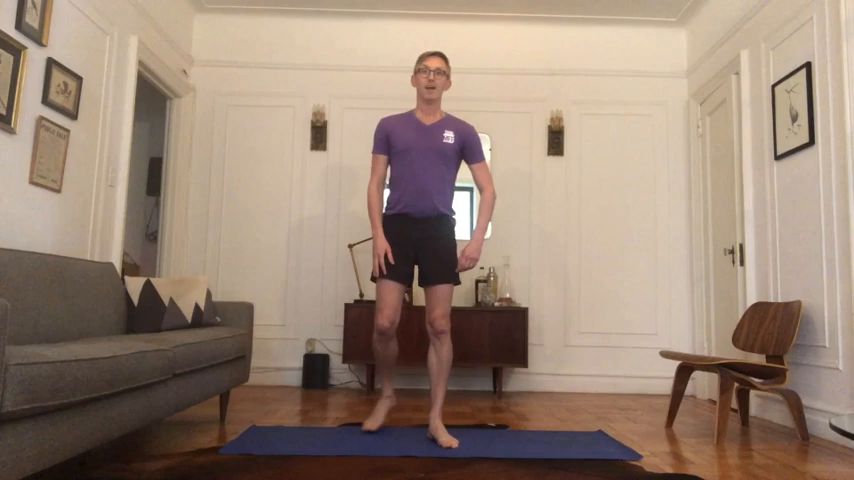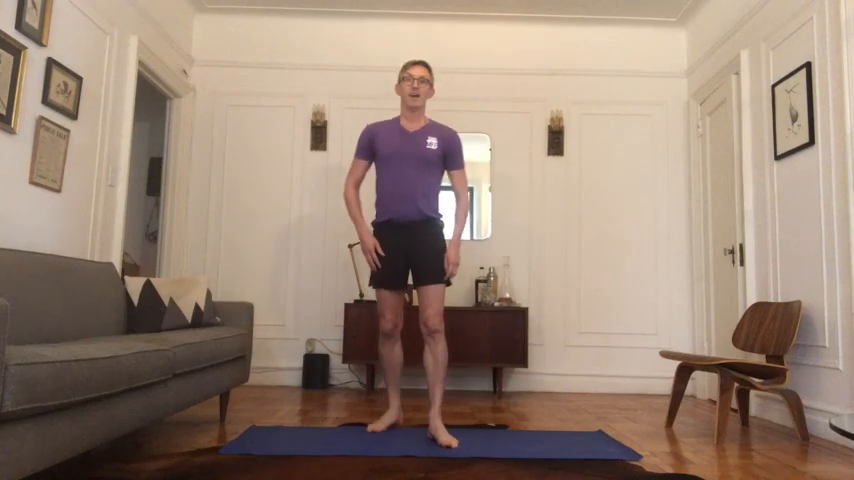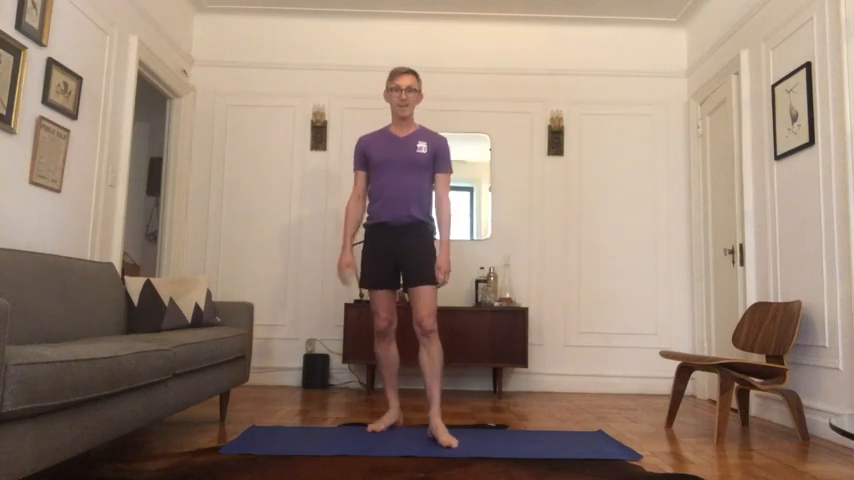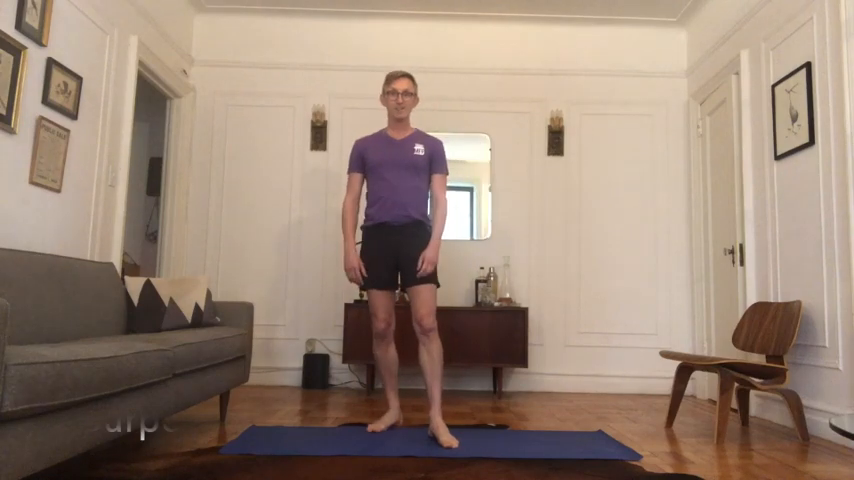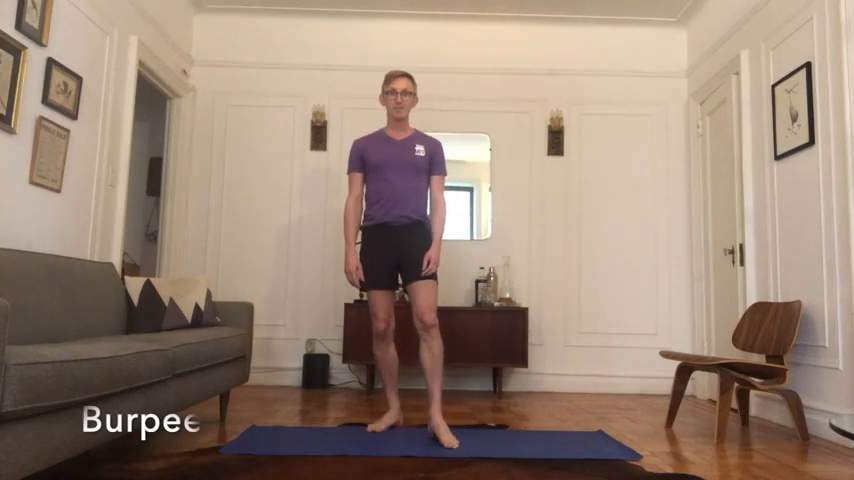
dt=0.3s
person 1, frame 1
left shoulder: (462, 131)
right shoulder: (389, 126)
left elbow: (487, 189)
right elbow: (375, 185)
left wrist: (478, 238)
right wrist: (378, 234)
left hip: (439, 230)
right hip: (396, 228)
left knee: (439, 326)
right knee: (384, 324)
left ankle: (436, 419)
right ankle: (386, 395)
person 1, frame 2
left shoulder: (446, 137)
right shoulder: (375, 133)
left elbow: (462, 193)
right elbow: (351, 186)
left wrist: (455, 243)
right wrist: (363, 232)
left hip: (428, 234)
right hip: (386, 235)
left knee: (432, 326)
right knee: (388, 328)
left ankle: (435, 418)
right ankle: (394, 407)
person 1, frame 3
left shoulder: (435, 143)
right shoulder: (367, 143)
left elbow: (443, 199)
right elbow: (357, 199)
left wrist: (444, 249)
right wrist: (346, 248)
left hip: (418, 236)
right hip: (378, 238)
left knee: (426, 325)
right knee: (383, 327)
left ankle: (435, 417)
right ankle: (393, 408)
person 1, frame 4
left shoulder: (431, 145)
right shoulder: (364, 146)
left elbow: (439, 199)
right elbow: (351, 199)
left wrist: (434, 244)
right wrist: (349, 248)
left hip: (416, 236)
right hip: (376, 238)
left knee: (426, 325)
right knee: (382, 328)
left ankle: (436, 416)
right ankle: (393, 408)
person 1, frame 5
left shoulder: (430, 146)
right shoulder: (363, 146)
left elbow: (437, 200)
right elbow: (354, 201)
left wrist: (436, 244)
right wrist: (350, 251)
left hip: (415, 236)
right hip: (376, 237)
left knee: (427, 322)
right knee: (381, 329)
left ankle: (435, 414)
right ankle: (393, 408)
